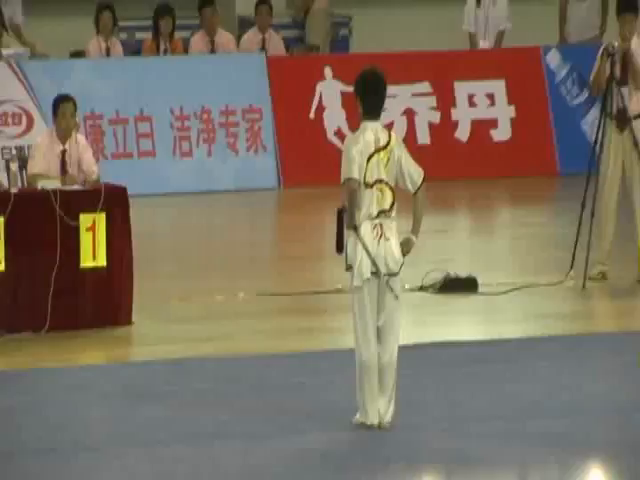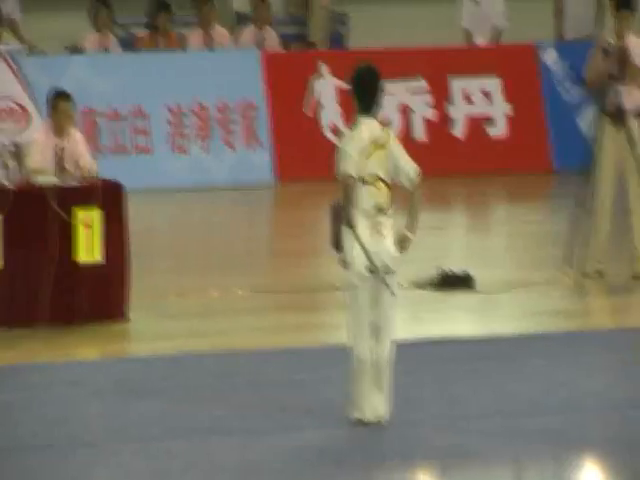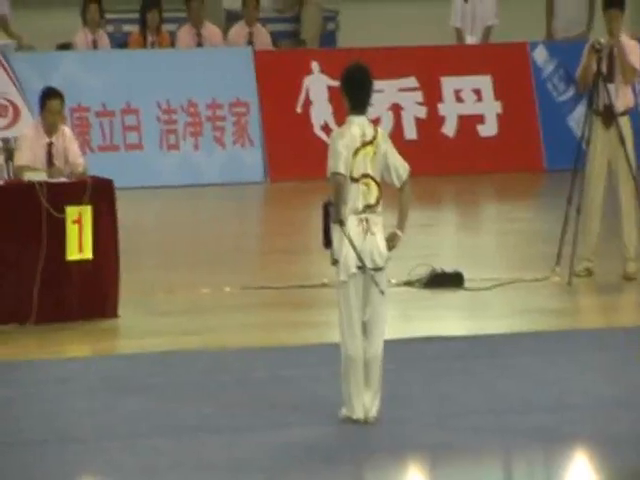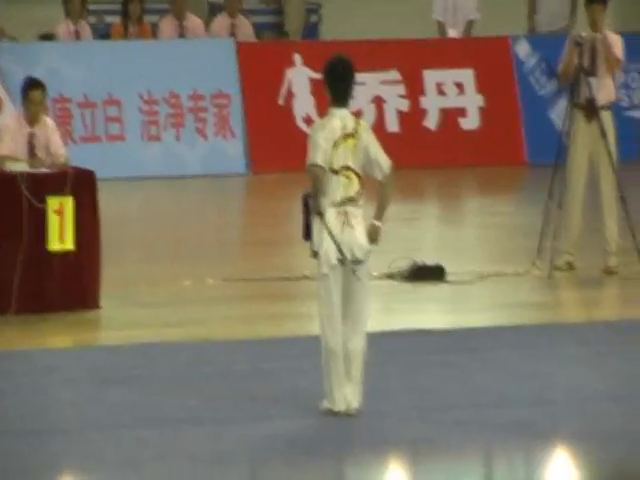
dt=0.2s
person 1, frame 1
left shoulder: (355, 141)
right shoulder: (394, 141)
left elbow: (351, 186)
right elbow: (419, 186)
left wrist: (351, 220)
right wrist: (413, 235)
left hip: (364, 241)
right hip: (389, 240)
left knee: (366, 334)
right knee: (388, 333)
left ankle: (370, 411)
right ankle: (385, 410)
person 1, frame 2
left shoulder: (351, 137)
right shoulder: (389, 138)
left elbow: (347, 181)
right elbow: (414, 183)
left wrist: (348, 218)
right wrist: (409, 231)
left hip: (360, 238)
right hip: (385, 236)
left knee: (363, 329)
right knee: (384, 328)
left ankle: (366, 407)
right ankle: (380, 406)
person 1, frame 3
left shoulder: (341, 135)
right shoulder: (380, 136)
left elbow: (338, 180)
right elbow: (404, 181)
left wrist: (338, 215)
right wrist: (399, 230)
left hip: (350, 235)
right hip: (376, 234)
left knee: (352, 328)
right knee: (374, 327)
left ankle: (355, 406)
right ankle: (371, 404)
person 1, frame 4
left shoulder: (322, 128)
right shoulder: (362, 129)
left elbow: (316, 171)
right elbow: (386, 175)
left wrist: (317, 207)
right wrist: (377, 222)
left hip: (330, 227)
right hip: (357, 227)
left knee: (333, 320)
right knee: (356, 321)
left ankle: (337, 398)
right ankle: (353, 397)
person 2, frame 1
right shoulder: (607, 50)
right elbow: (595, 89)
right wrist: (604, 61)
right hip: (613, 125)
right knee: (607, 192)
right ankle: (601, 261)
person 2, frame 2
right shoulder: (604, 47)
right elbow: (591, 85)
right wrist: (599, 58)
right hip: (608, 122)
right knee: (602, 189)
right ankle: (596, 257)
person 2, frame 3
right shoulder: (594, 47)
right elbow: (582, 85)
right wrist: (590, 58)
right hip: (599, 121)
right knee: (593, 189)
right ankle: (587, 257)
person 2, frame 4
left shoulder: (613, 40)
right shoulder: (577, 41)
left elbow: (614, 68)
right elbow: (565, 79)
left wrist: (603, 35)
right wrist: (573, 53)
left hip: (604, 115)
right hip: (581, 116)
left knee: (609, 183)
right knee: (575, 182)
left ankle: (611, 253)
right ankle: (568, 251)
